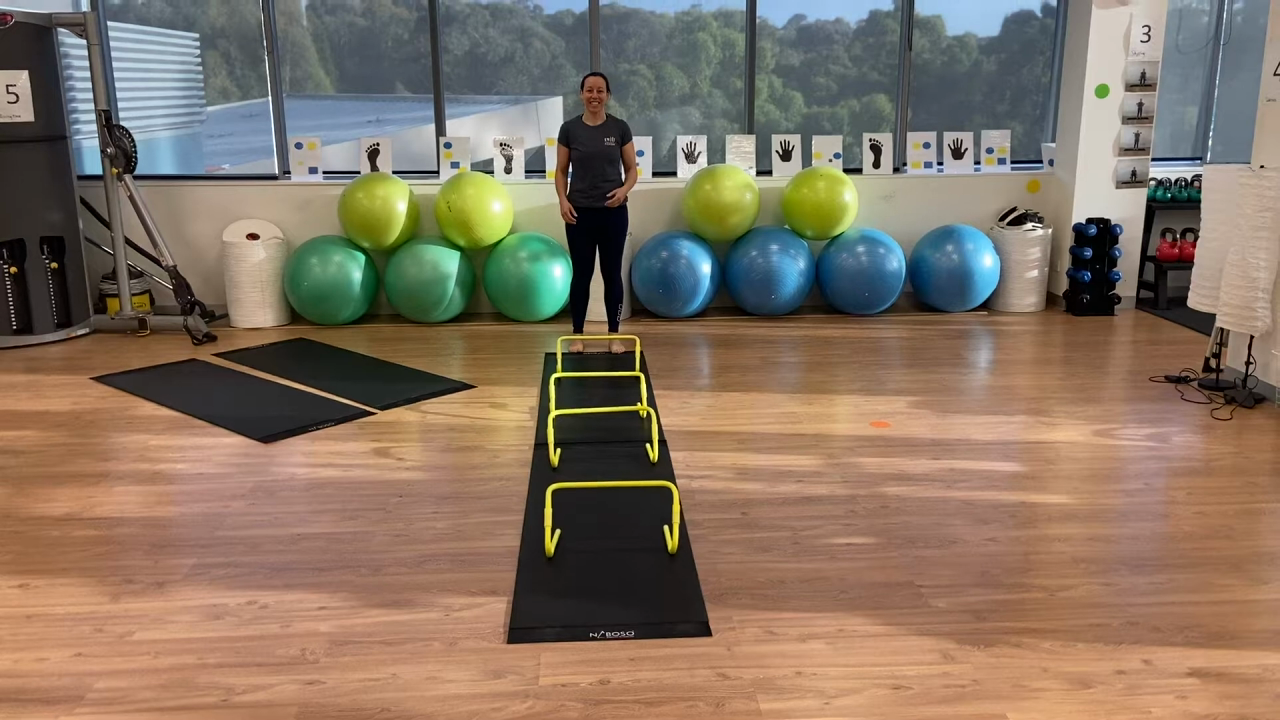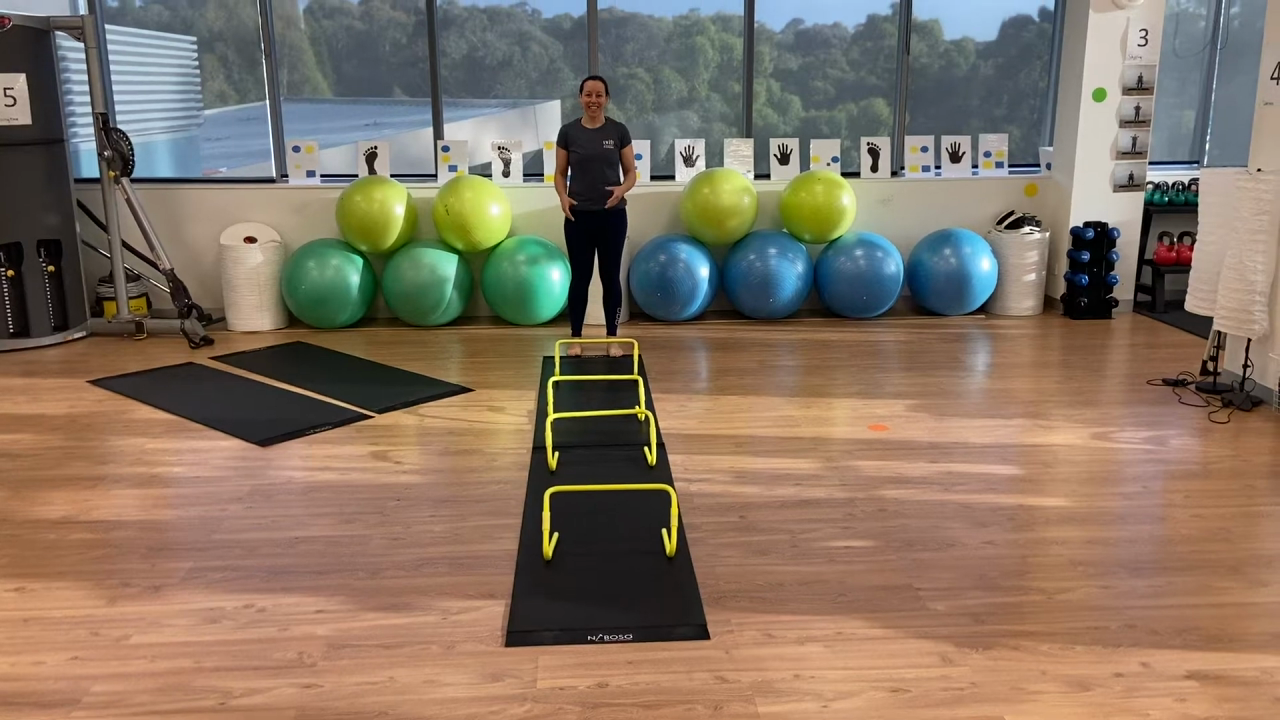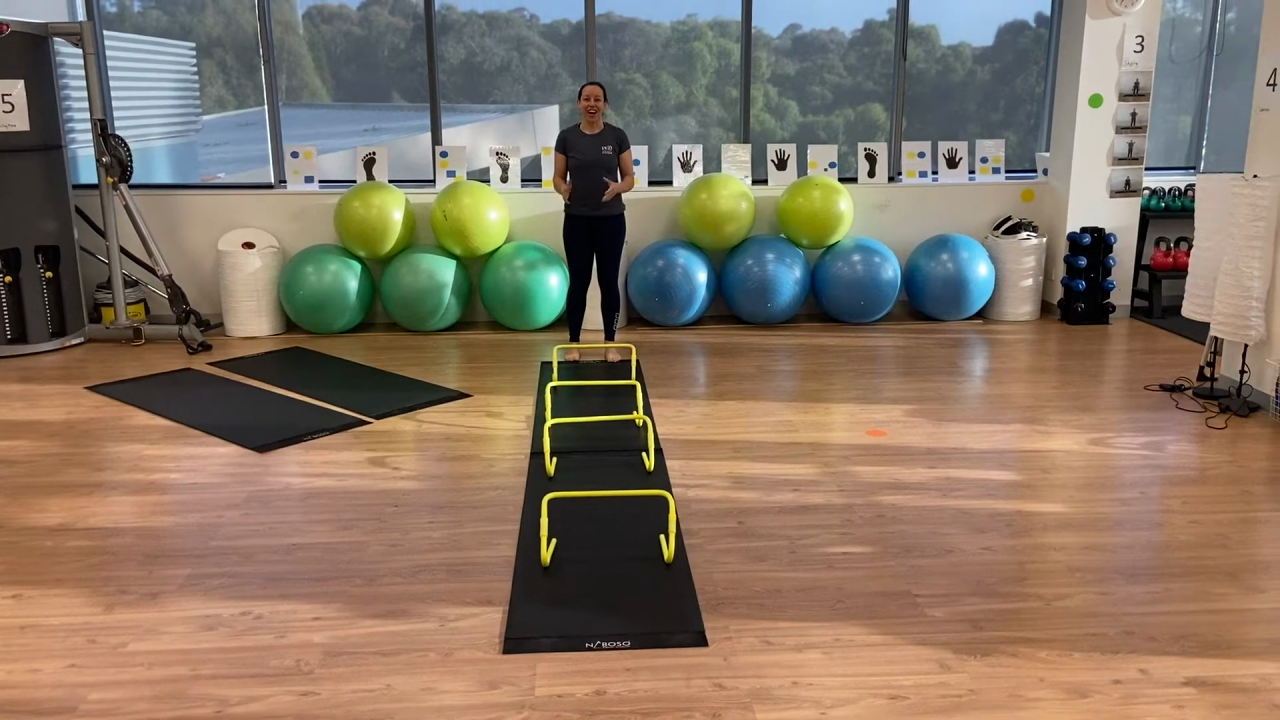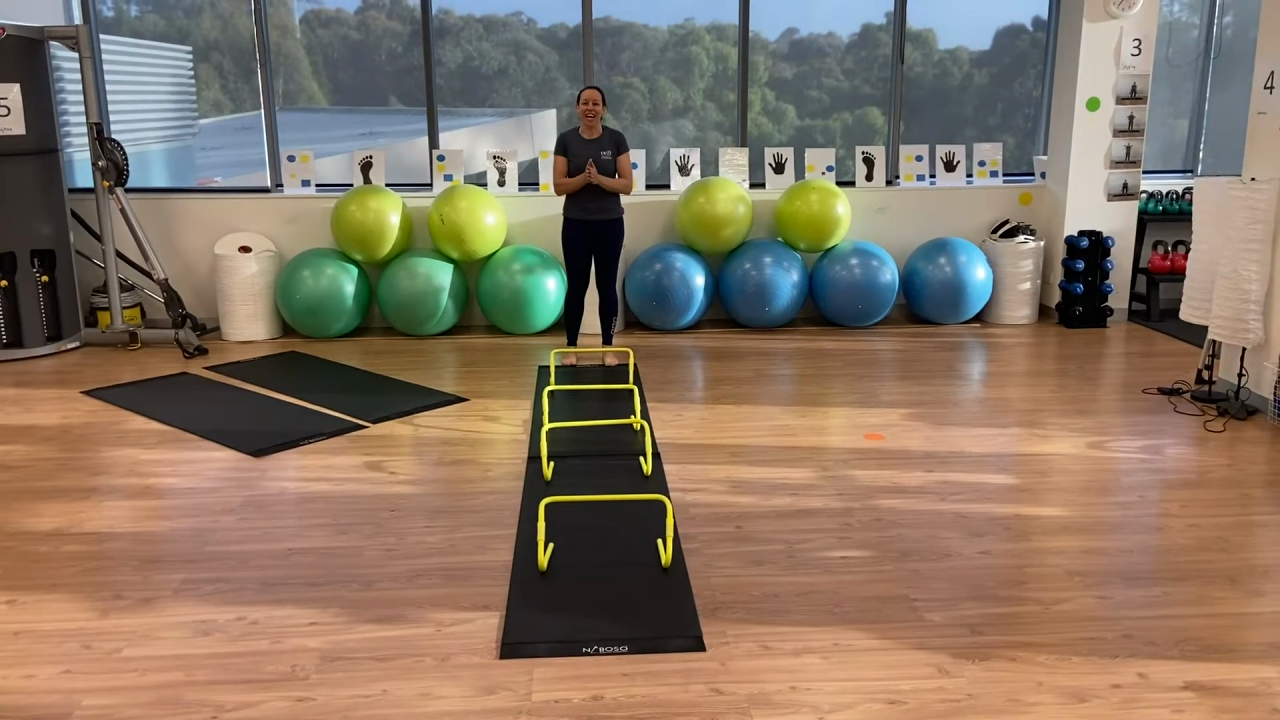
dt=0.4s
person 1, frame 1
left shoulder: (620, 127)
right shoulder: (569, 128)
left elbow: (632, 169)
right elbow: (561, 171)
left wrist: (624, 189)
right wrist: (563, 199)
left hip: (613, 212)
right hip: (580, 212)
left knee: (612, 273)
right knee: (581, 274)
left ankle: (614, 334)
right ankle: (577, 334)
person 1, frame 2
left shoulder: (619, 130)
right shoulder: (568, 131)
left elbow: (630, 172)
right elbow: (560, 173)
left wrist: (623, 188)
right wrist: (563, 196)
left hip: (612, 214)
right hip: (579, 215)
left knee: (611, 276)
right knee: (580, 277)
left ankle: (612, 337)
right ankle: (576, 338)
person 1, frame 3
left shoulder: (617, 136)
right shoulder: (566, 137)
left elbow: (629, 177)
right elbow: (558, 177)
left wrist: (617, 187)
right wrist: (563, 189)
left hip: (611, 219)
right hip: (577, 220)
left knee: (609, 281)
right knee: (578, 282)
left ankle: (610, 343)
right ankle: (574, 343)
person 1, frame 4
left shoulder: (616, 139)
right shoulder: (565, 140)
left elbow: (627, 184)
right elbow: (558, 186)
left wrist: (599, 178)
right wrist: (583, 177)
left hip: (610, 223)
right hip: (576, 223)
left knee: (607, 285)
right knee: (576, 286)
left ankle: (608, 347)
right ankle: (571, 347)
